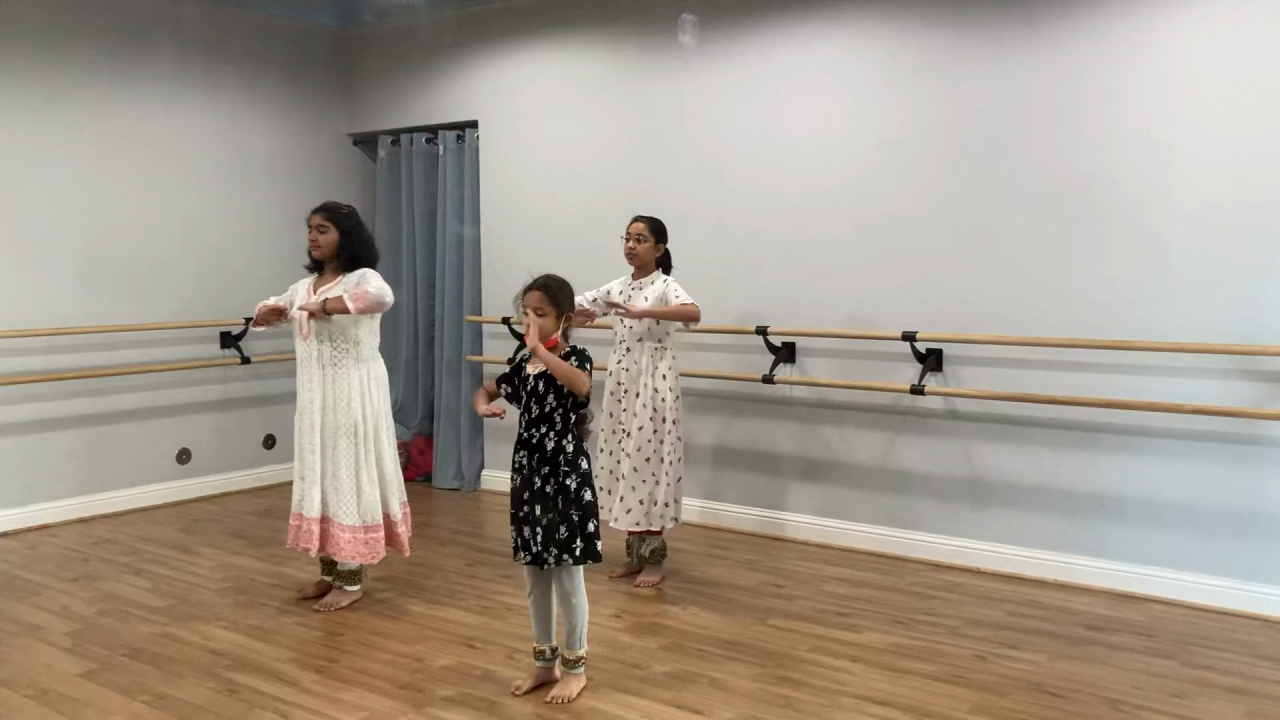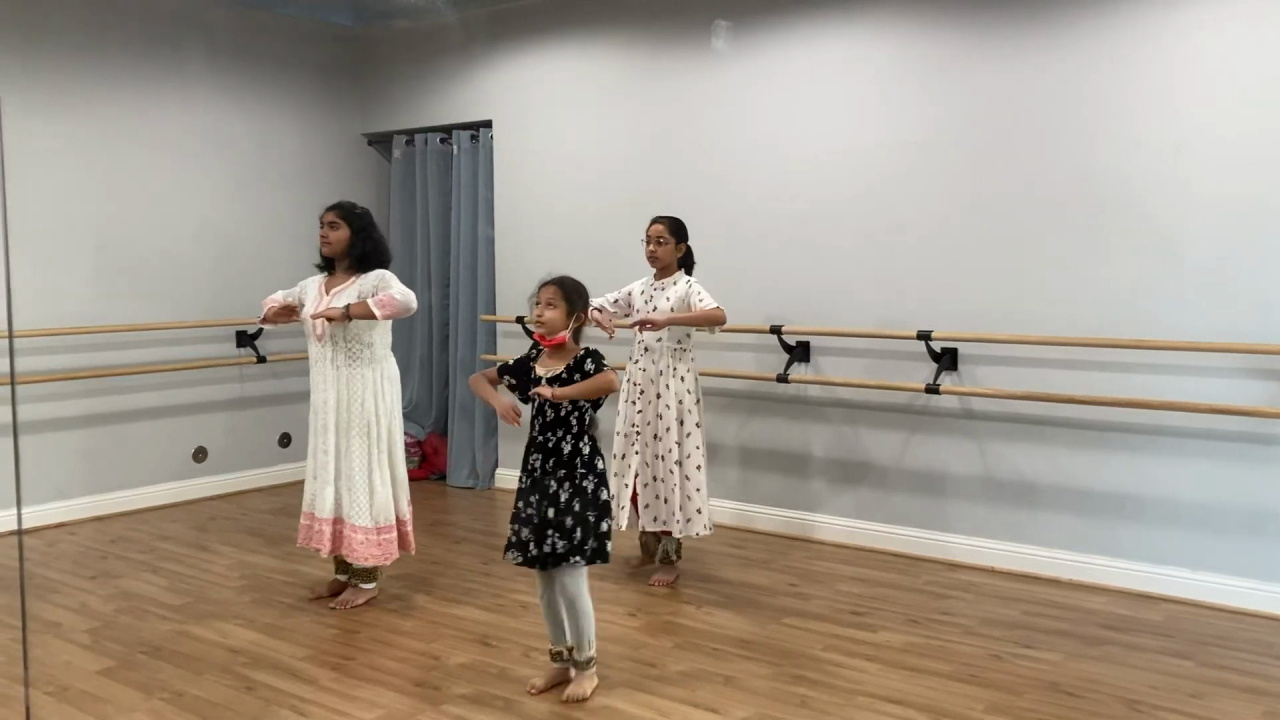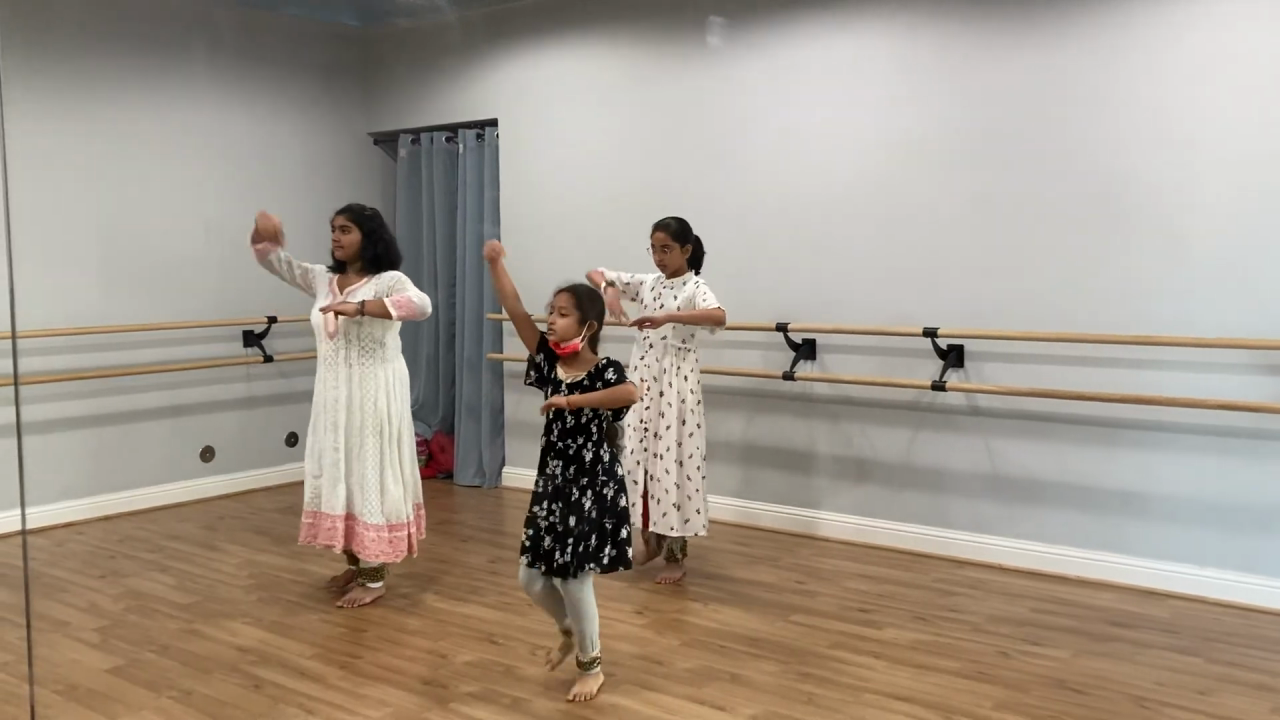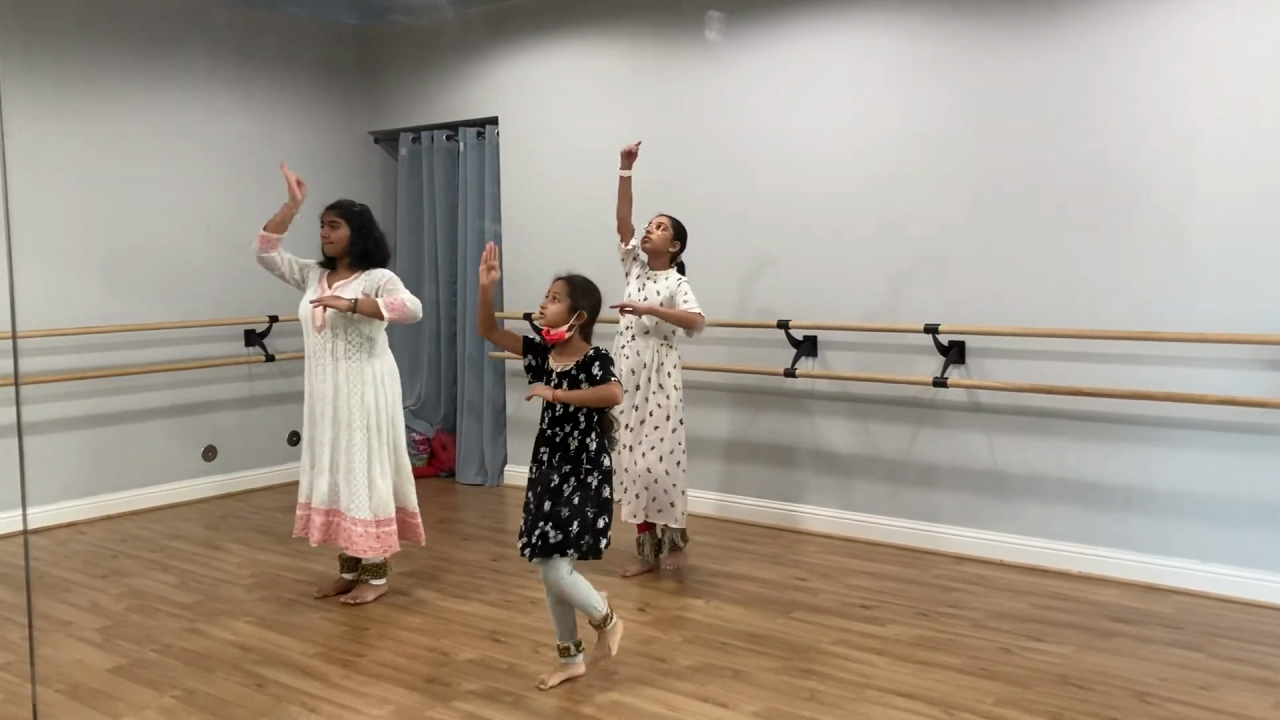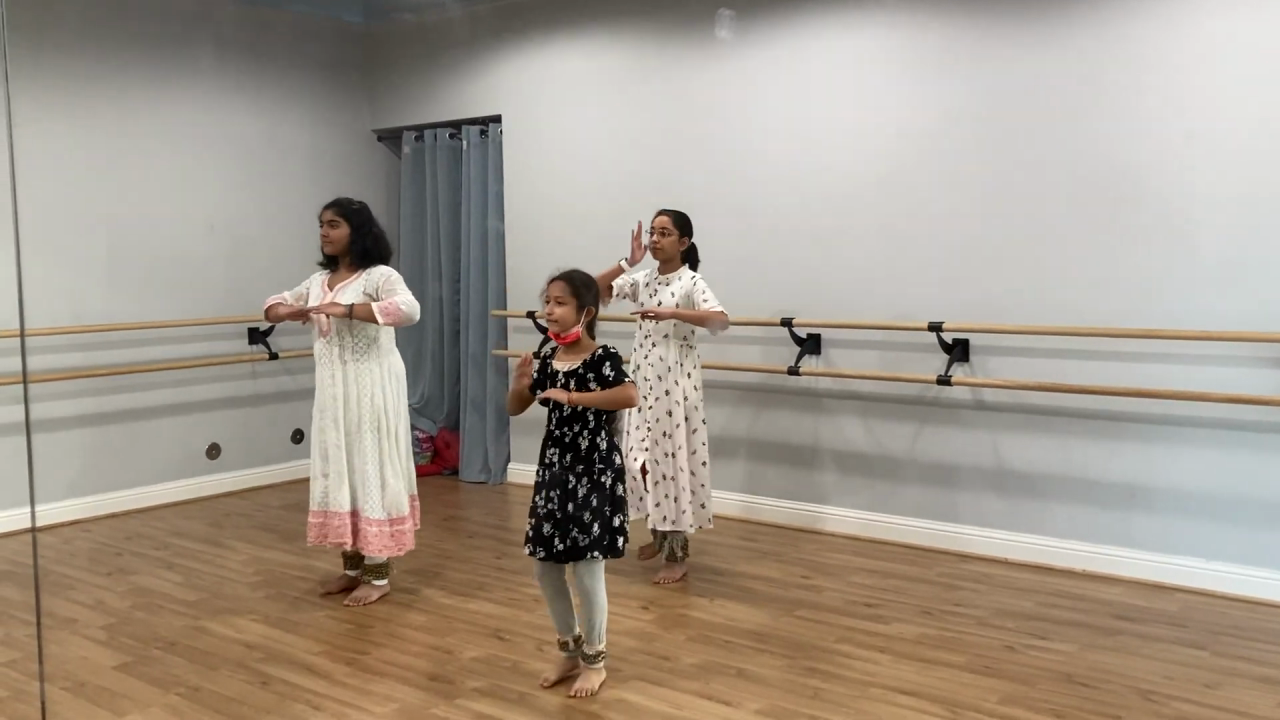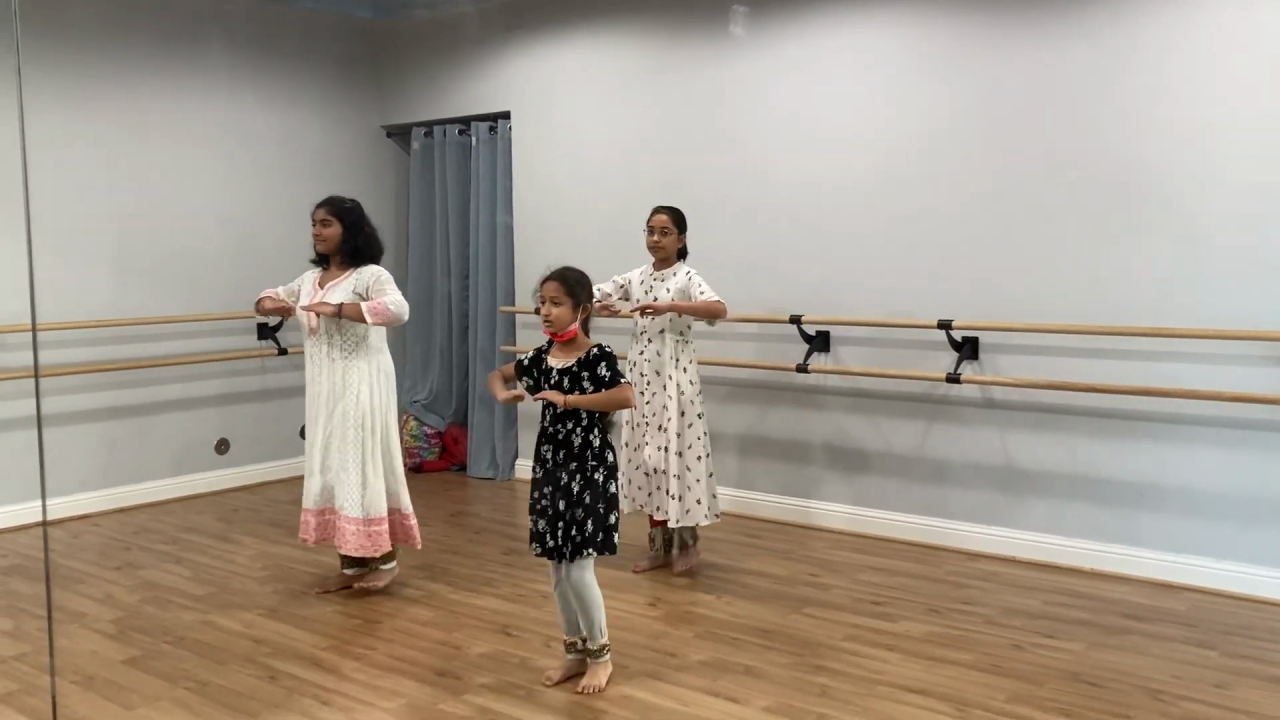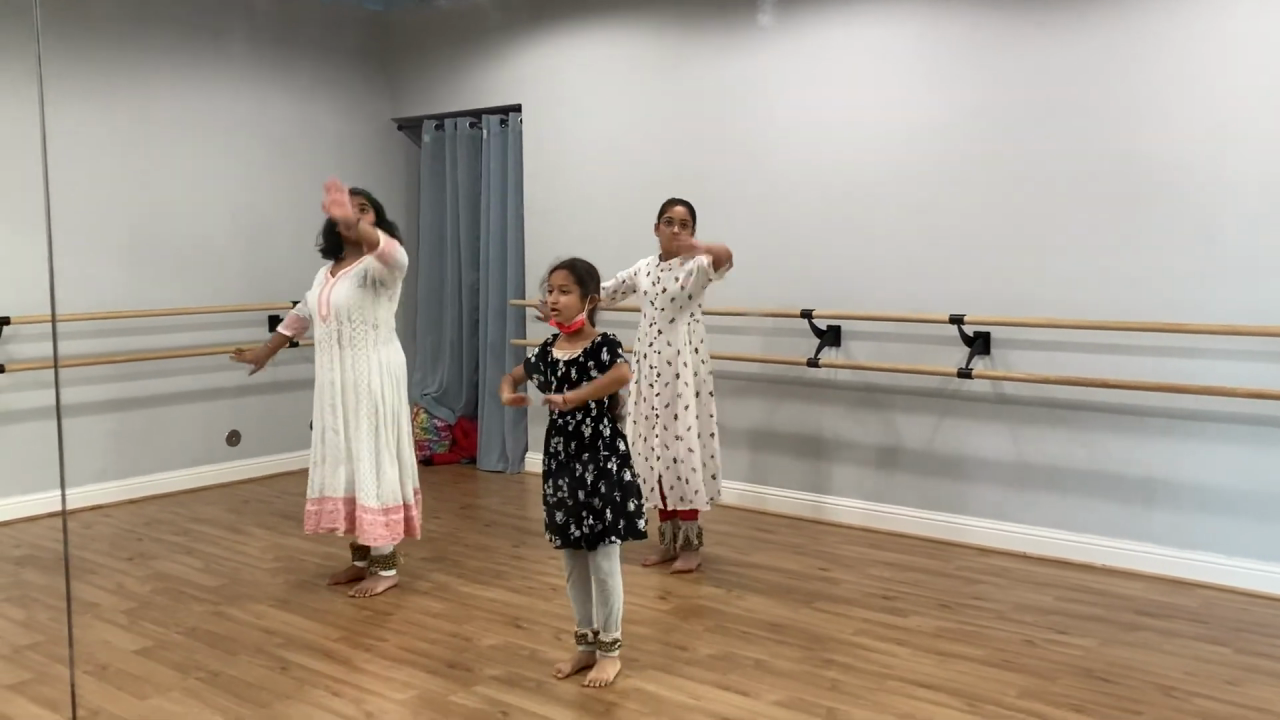
dt=0.7s
person 1, frame 1
left shoulder: (575, 359)
right shoulder: (523, 364)
left elbow: (583, 385)
right elbow: (485, 390)
left wrist: (539, 348)
right wrist: (484, 407)
left hip: (566, 476)
right hip: (528, 475)
left knee: (567, 576)
right knee: (535, 576)
left ankle: (575, 668)
right ankle: (545, 662)
person 1, frame 2
left shoulder: (586, 360)
right shoulder: (530, 362)
left elbow: (612, 382)
right elbow: (479, 378)
left wrist: (558, 393)
right wrist: (498, 401)
left hip: (578, 479)
right hip: (538, 476)
left knee: (570, 579)
right knee: (546, 578)
left ankle: (586, 668)
right ankle: (561, 662)
person 1, frame 3
left shoulder: (605, 370)
right shoulder: (548, 360)
left elbow: (630, 394)
right elbow: (517, 314)
left wrist: (571, 402)
right wrist: (496, 266)
left hip: (593, 488)
right hip: (553, 484)
left knee: (575, 581)
right knee: (532, 579)
left ankle: (591, 667)
right ankle: (568, 629)
person 1, frame 4
left shoulder: (595, 359)
right shoulder: (542, 352)
left elbow: (613, 394)
right elbow: (487, 331)
left wrist: (557, 394)
right wrist: (486, 287)
left hip: (583, 475)
right hip: (547, 470)
left knee: (557, 570)
right knee: (547, 568)
left ankle: (606, 619)
right ankle: (570, 657)
person 1, frame 5
left shoulder: (602, 358)
right shoulder: (546, 360)
left elbow: (630, 396)
right elbow: (515, 408)
left wrist: (571, 397)
right wrist: (519, 383)
left hip: (594, 472)
right hip: (554, 468)
left knee: (587, 570)
right knee: (546, 567)
left ankle: (594, 661)
right ankle: (569, 651)
person 1, frame 6
left shoulder: (598, 357)
right shoulder: (541, 356)
left elbow: (626, 397)
right elbow: (498, 374)
left wrist: (568, 399)
right wrist: (503, 394)
left hip: (588, 468)
right hip: (550, 466)
left knee: (577, 569)
right knee: (557, 568)
left ankle: (600, 655)
right ankle: (576, 651)
person 1, frame 7
left shoulder: (603, 345)
right shoulder: (547, 348)
left elbow: (623, 375)
right elbow: (512, 376)
left wrist: (571, 398)
right wrist: (507, 394)
left hip: (601, 458)
right hip: (561, 458)
left knee: (602, 559)
right knee: (573, 559)
left ankle: (609, 650)
right ankle: (586, 644)
person 2, frame 1
left shoulder: (362, 278)
right shoulder: (306, 286)
left elbow: (382, 298)
right elbow: (269, 309)
left wrist: (323, 305)
right wrist: (267, 312)
left hip: (353, 393)
right hip: (315, 395)
left knee: (349, 474)
right knee: (319, 475)
left ankle: (351, 580)
right ankle: (329, 572)
person 2, frame 2
left shoulder: (376, 280)
right shoulder: (314, 285)
left elbow: (405, 301)
right elbow: (276, 301)
left wrist: (346, 311)
right wrist: (278, 311)
left hip: (366, 395)
right hip: (328, 396)
left knee: (363, 476)
right knee: (331, 476)
left ankle: (367, 580)
right ankle: (344, 572)
person 2, frame 3
left shoulder: (389, 281)
right shoulder: (321, 279)
left elbow: (421, 305)
right elbow: (271, 259)
left wrist: (360, 307)
right wrist: (264, 231)
left hip: (375, 395)
right hip: (334, 396)
left knee: (372, 475)
right knee: (335, 474)
left ankle: (373, 577)
right ankle: (355, 564)
person 2, frame 4
left shoulder: (377, 277)
right shoulder: (313, 274)
left elbow: (410, 308)
right elbow: (266, 253)
left wrist: (350, 303)
right wrist: (291, 207)
left hip: (365, 391)
right hip: (325, 393)
left knee: (365, 474)
right knee: (333, 473)
left ankle: (375, 573)
right ankle: (348, 569)
person 2, frame 5
left shoulder: (380, 277)
right shoulder: (318, 281)
left elbow: (409, 310)
right elbow: (273, 305)
left wrist: (347, 310)
right wrist: (288, 312)
left hip: (372, 389)
right hip: (333, 392)
left knee: (372, 470)
right knee: (337, 470)
left ankle: (378, 575)
right ankle: (352, 566)
person 2, frame 6
left shoulder: (371, 275)
right shoulder: (310, 279)
left elbow: (398, 309)
right elbow: (270, 297)
left wrist: (337, 309)
right wrist: (271, 305)
left hip: (362, 386)
right hip: (324, 389)
left knee: (360, 468)
right knee: (330, 470)
left ankle: (384, 557)
right ankle: (352, 565)
person 2, frame 7
left shoulder: (380, 266)
right shoulder: (327, 272)
left elbow: (396, 257)
right elbow: (301, 315)
left wrist: (355, 223)
right wrist: (267, 350)
left hip: (373, 378)
right hip: (335, 381)
left knee: (373, 461)
right knee: (342, 462)
left ankle: (386, 566)
right ankle: (362, 558)
person 3, frame 1
left shoulder: (665, 287)
right shoulder: (617, 288)
left elbow: (694, 313)
left wrist: (640, 312)
right wrist: (577, 313)
left hip: (654, 384)
right hip: (622, 383)
left knee: (648, 464)
right knee: (623, 463)
left ankle: (654, 559)
right ankle: (635, 554)
person 3, frame 2
left shoulder: (687, 288)
right shoulder: (638, 289)
left elbow: (719, 317)
right elbow: (592, 307)
left wrist: (668, 319)
right wrist: (597, 317)
left hip: (673, 385)
right hip: (638, 383)
left knee: (670, 464)
right knee: (636, 462)
left ankle: (669, 559)
right ankle: (650, 543)
person 3, frame 3
left shoulder: (695, 288)
right shoulder: (646, 283)
left elbow: (718, 317)
right elbow: (595, 274)
left wrist: (668, 317)
right wrist: (609, 290)
left hip: (676, 383)
right hip: (643, 381)
left knee: (673, 462)
right knee: (639, 459)
left ankle: (675, 555)
right ankle: (650, 535)
person 3, frame 4
left shoulder: (676, 284)
right shoulder: (634, 269)
left elbow: (697, 323)
right elbow: (622, 221)
left wrist: (650, 310)
right wrist: (626, 172)
left hip: (659, 380)
right hip: (627, 380)
left knee: (659, 461)
right knee: (633, 463)
left ankle: (673, 543)
right ankle: (647, 550)
person 3, frame 5
left shoulder: (691, 282)
right shoulder: (642, 281)
left elbow: (721, 320)
right elbow: (594, 289)
left wrist: (672, 313)
right wrist: (628, 262)
left hip: (677, 382)
right hip: (643, 382)
left knee: (674, 460)
right knee: (638, 459)
left ankle: (676, 555)
right ankle: (660, 533)
person 3, frame 6
left shoulder: (687, 278)
right shoulder: (635, 278)
left elbow: (719, 310)
right elbow: (589, 294)
left wrist: (670, 306)
right wrist: (599, 305)
left hip: (675, 378)
right hip: (641, 378)
left knee: (673, 457)
right knee: (647, 459)
left ankle: (687, 538)
right ankle: (660, 546)
person 3, frame 7
left shoulder: (696, 266)
right shoulder: (641, 270)
left elbow: (726, 256)
right elbow: (603, 293)
left wrist: (694, 247)
left hip: (685, 369)
right hip: (649, 370)
left knee: (684, 448)
right knee: (654, 450)
left ankle: (691, 544)
right ankle: (669, 540)
